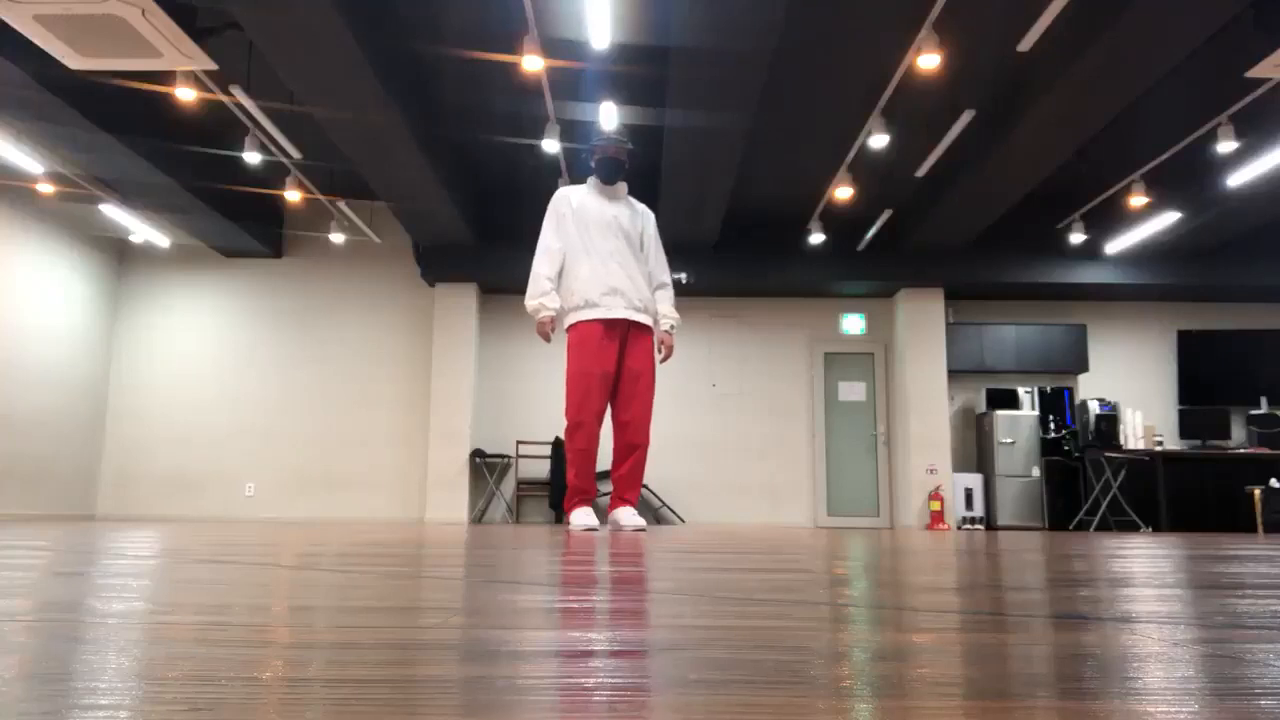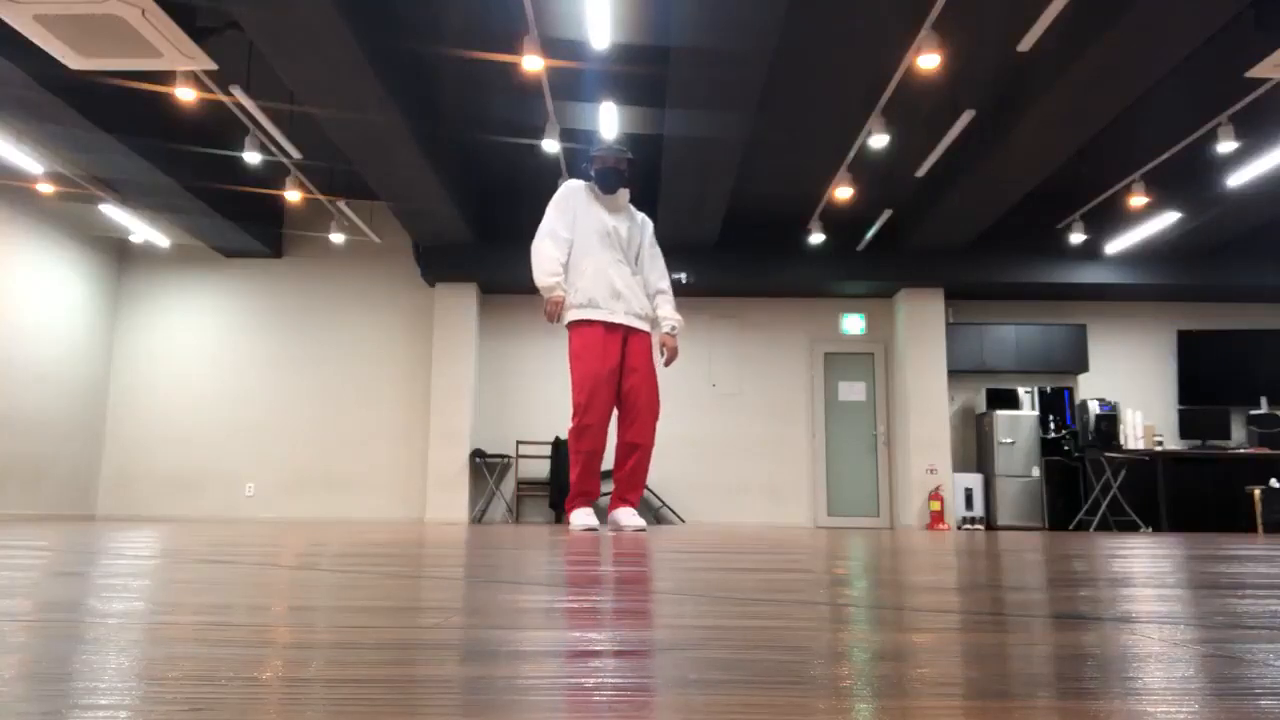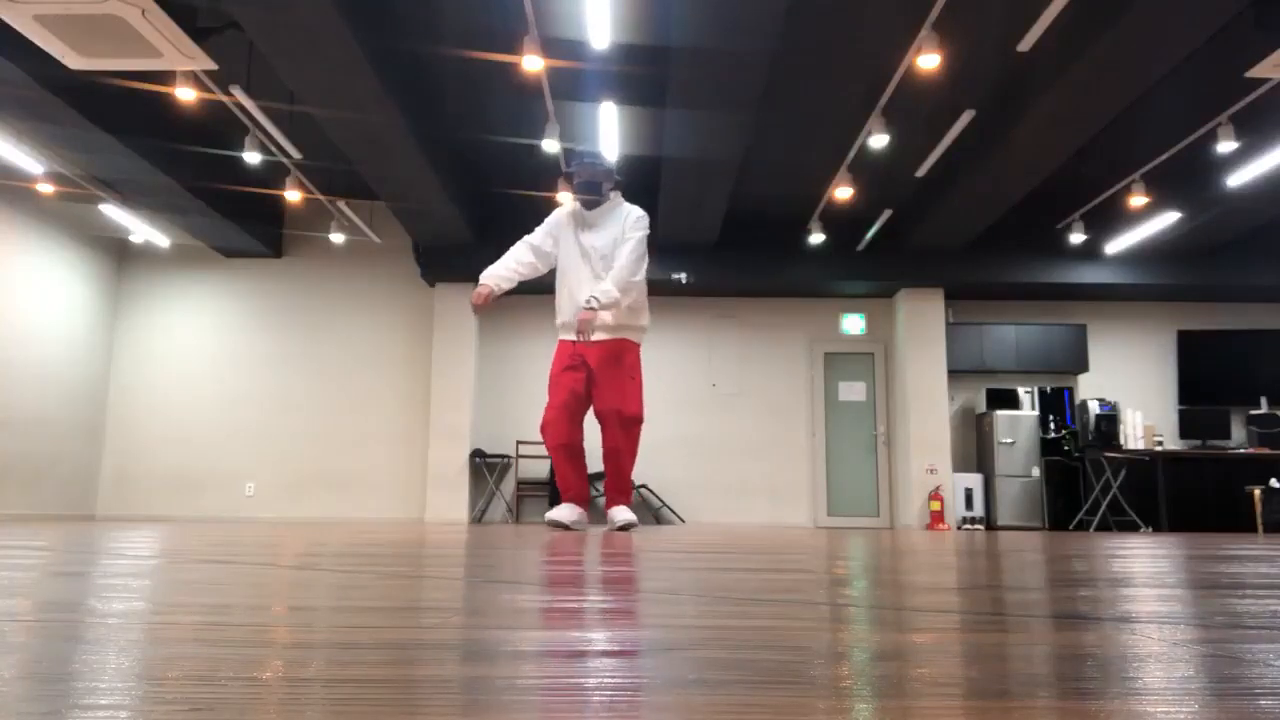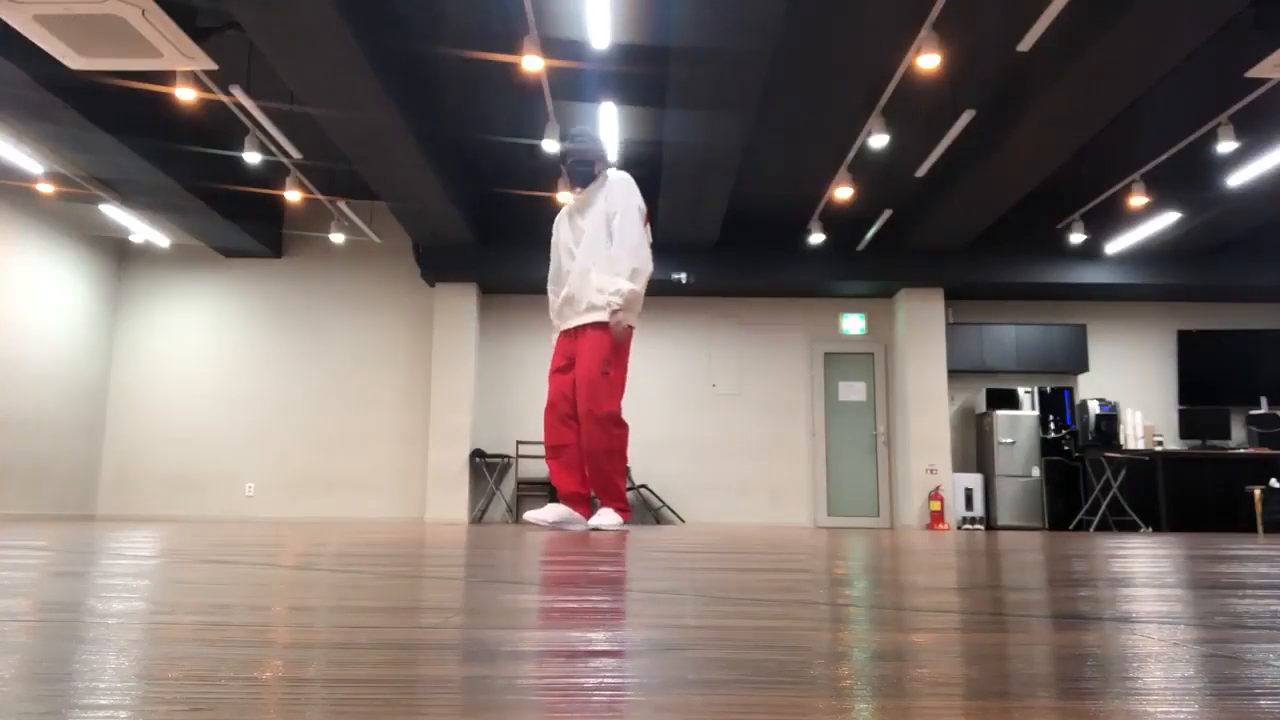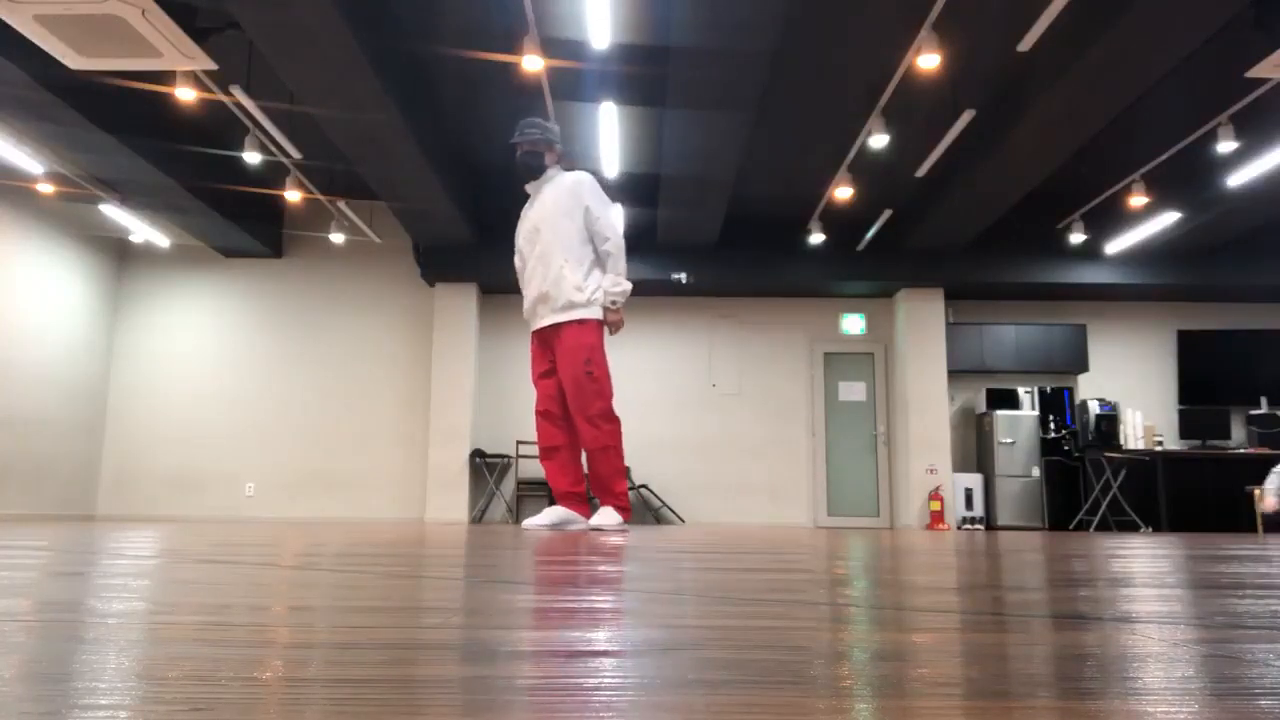
dt=1s
person 1, frame 1
left shoulder: (642, 214)
right shoulder: (568, 199)
left elbow: (658, 271)
right elbow: (549, 253)
left wrist: (666, 322)
right wrist: (544, 304)
left hip: (638, 320)
right hip: (589, 316)
left knee: (635, 417)
right knee: (584, 413)
left ankle: (623, 503)
right ankle: (580, 503)
person 1, frame 2
left shoulder: (640, 221)
right shoulder: (573, 194)
left elbow: (656, 275)
right elbow: (549, 241)
left wrist: (668, 325)
right wrist: (553, 286)
left hip: (636, 324)
right hip: (590, 318)
left knee: (641, 414)
right knee: (591, 410)
left ankle: (624, 504)
right ankle: (580, 504)
person 1, frame 3
left shoulder: (632, 217)
right shoulder: (563, 217)
left elbow: (627, 268)
right elbow: (530, 251)
left wrist: (594, 303)
right wrist: (492, 279)
left hip: (617, 334)
right hip: (571, 337)
left knee: (621, 415)
right knee: (559, 419)
left ankle: (618, 501)
right ankle: (574, 501)
person 1, frame 4
left shoulder: (619, 185)
right shoulder: (565, 216)
left elbow: (631, 250)
left wrist: (619, 304)
right wrist: (559, 326)
left hip: (607, 320)
right hip: (570, 324)
left knee: (598, 411)
right knee: (560, 414)
left ankle: (613, 506)
right ankle: (573, 503)
person 1, frame 5
left shoulder: (577, 185)
right shoulder: (529, 208)
left elbow: (611, 241)
left wrist: (613, 299)
right wrist: (535, 311)
left hip: (578, 314)
right hip: (542, 322)
left knee: (592, 409)
right knee: (550, 413)
left ankle: (613, 505)
right ankle: (570, 503)
